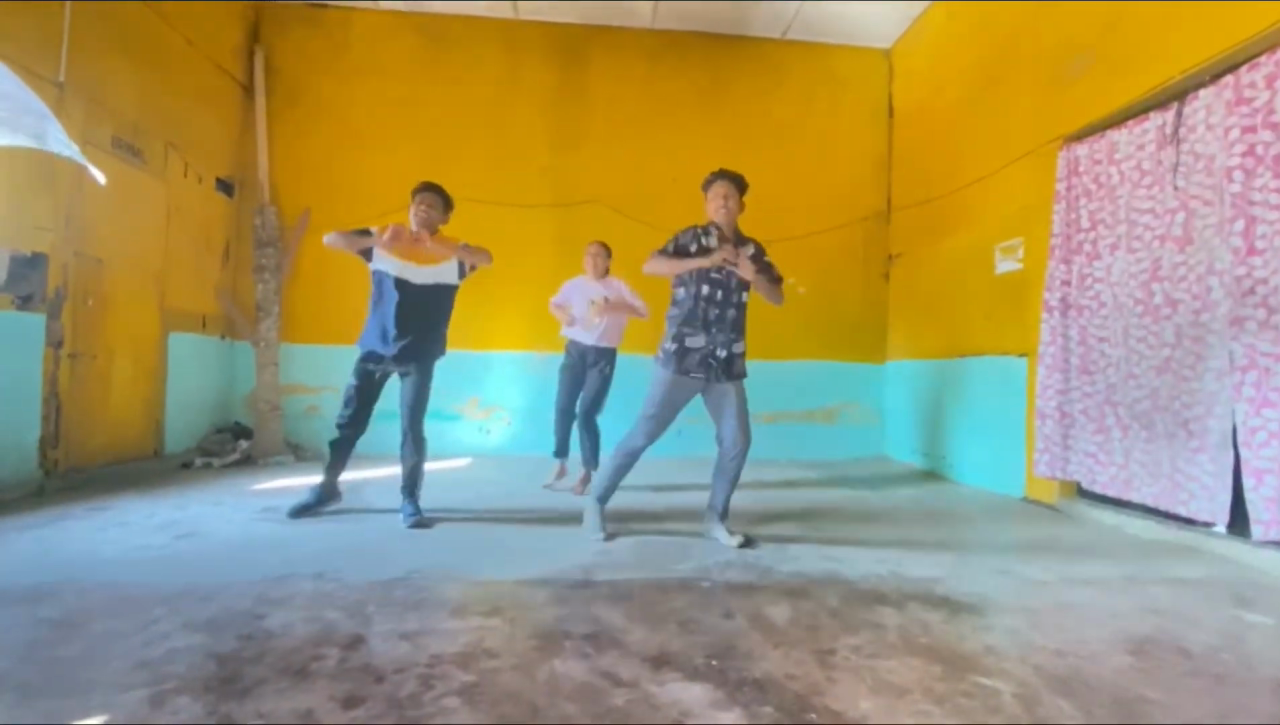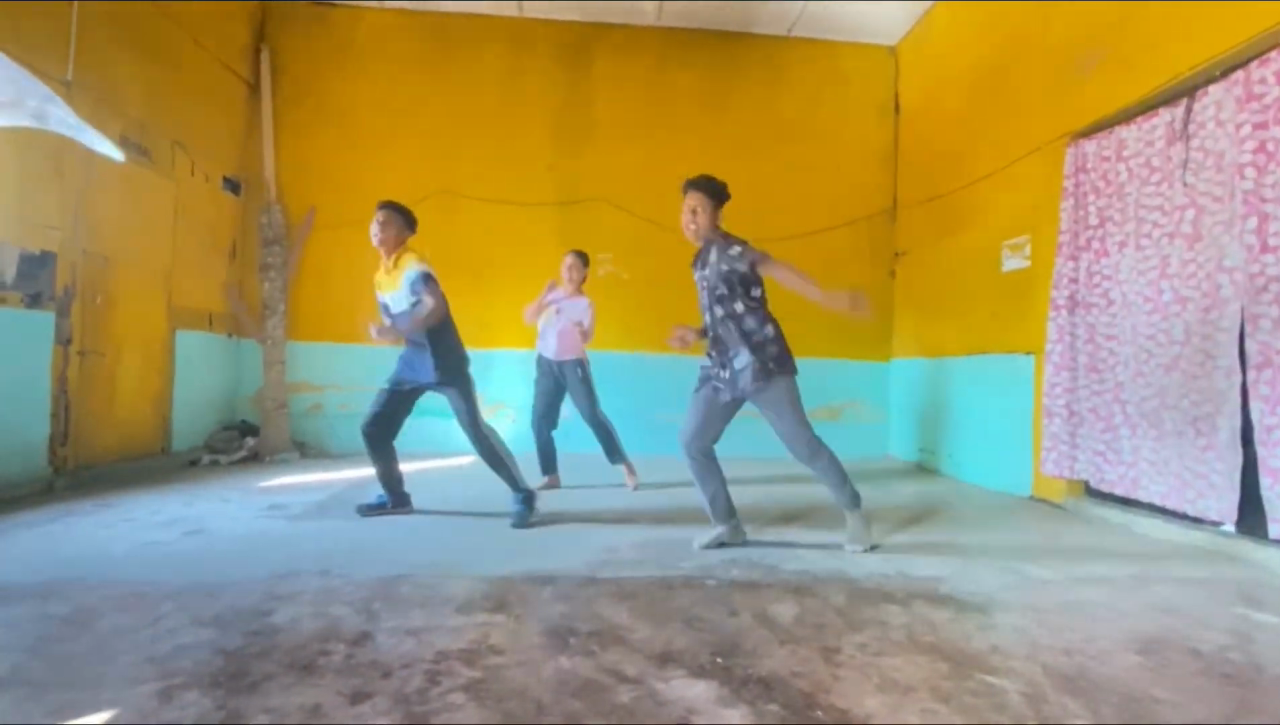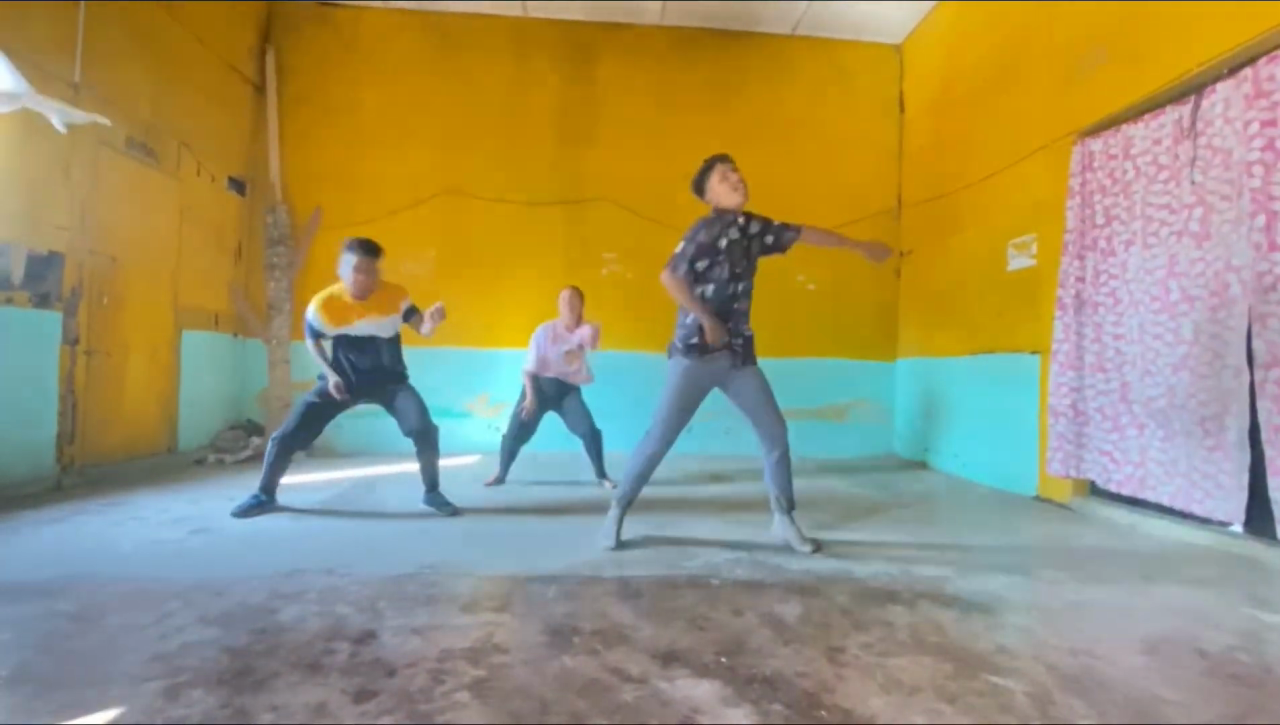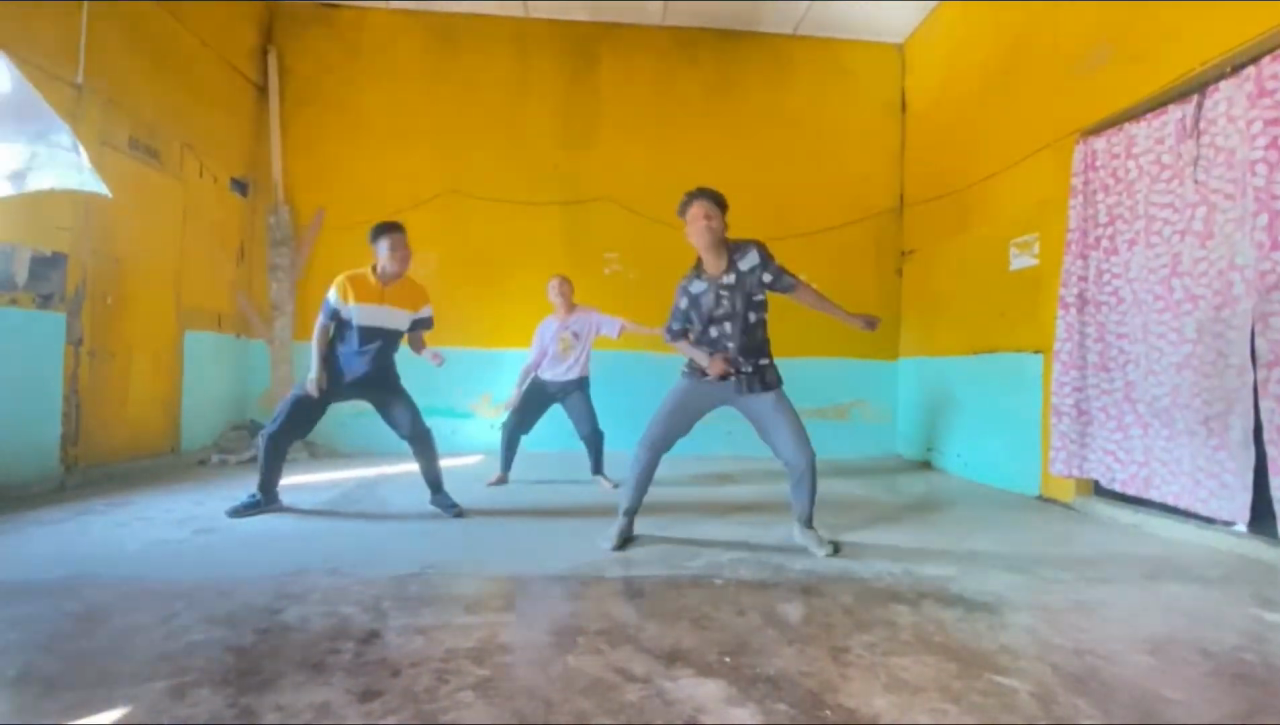
dt=0.7s
person 1, frame 1
left shoulder: (753, 251)
right shoulder: (693, 238)
left elbow: (778, 297)
right elbow: (651, 266)
left wrist: (752, 275)
right wrist: (705, 262)
left hip: (727, 361)
right hip: (684, 355)
left knee: (735, 442)
right knee: (645, 431)
left ankle: (716, 519)
right ankle: (598, 500)
person 1, frame 2
left shoulder: (728, 251)
right shoulder: (704, 263)
left elbow: (772, 267)
left wrist: (828, 296)
right wrist: (696, 335)
left hip: (763, 365)
right hip: (723, 370)
left knee: (803, 444)
right knee: (693, 442)
left ankle: (852, 511)
right ankle: (726, 524)
person 1, frame 3
left shoulder: (752, 226)
right shoulder: (706, 228)
left elbow: (801, 234)
right elbow: (670, 275)
left wrist: (860, 246)
right wrist: (705, 319)
left hip: (737, 351)
right hip: (695, 351)
left knee: (774, 433)
right knee: (661, 435)
left ankle: (783, 519)
right ankle: (618, 511)
person 1, frame 4
left shoulder: (752, 255)
right shoulder: (690, 288)
left elbow: (794, 288)
right elbow: (674, 336)
left wrist: (849, 317)
right wrist: (704, 357)
left hip: (757, 378)
right hip: (706, 376)
left knee: (801, 457)
right knee: (651, 442)
left ankle: (804, 527)
right ankle: (626, 519)
person 2, frame 1
left shoulder: (450, 249)
right shoulder: (384, 238)
left elbow: (485, 259)
right elbow: (331, 240)
left wrist: (438, 245)
right wrist: (373, 241)
left hip: (417, 353)
right hip: (376, 345)
left knee: (412, 424)
right knee: (350, 418)
left ankle: (409, 500)
right ankle: (326, 489)
person 2, frame 2
left shoulder: (412, 265)
right shoulder: (381, 275)
left elbow: (436, 306)
left wrist: (401, 333)
right wrist: (385, 330)
left hip: (444, 364)
right hip: (411, 365)
left knee: (476, 431)
right knee: (372, 428)
left ankle: (522, 494)
right ankle: (395, 496)
person 2, frame 3
left shoulder: (395, 296)
right shoulder: (323, 304)
left elbow: (422, 329)
right elbow: (312, 342)
left wrist: (432, 319)
right wrist: (330, 373)
left hip: (387, 379)
right hip: (342, 380)
left knee: (424, 428)
right knee: (286, 435)
left ankle: (432, 492)
right ankle: (264, 495)
person 2, frame 4
left shoulder: (417, 295)
right shoulder: (347, 284)
left elbow: (415, 339)
right elbow: (322, 327)
left wrist: (429, 354)
right wrist: (317, 369)
left hip: (380, 379)
right hip: (335, 374)
left knee: (418, 431)
right knee: (275, 433)
left ankle: (438, 493)
right ankle: (266, 495)
person 3, frame 1
left shoulder: (617, 286)
right shoulder: (575, 284)
left elbow: (643, 312)
right elbow: (554, 304)
left wrist: (618, 306)
right wrist: (562, 316)
left hip: (604, 355)
right hip: (577, 351)
left knee: (587, 413)
right knee: (563, 407)
left ankle: (587, 471)
right ankle: (561, 462)
person 3, frame 2
left shoulder: (584, 303)
right shoulder: (553, 294)
left elbow: (585, 338)
right elbow: (529, 318)
left wrist: (581, 330)
right wrist: (543, 297)
left hip: (573, 364)
right hip: (546, 364)
left knee: (593, 415)
right knee: (540, 422)
left ankle: (624, 464)
right ankle: (552, 475)
person 3, frame 3
left shoulder: (587, 329)
right shoulder: (544, 332)
left elbow: (592, 344)
right elbow: (528, 367)
left wrist: (589, 333)
right wrist: (530, 395)
left hip: (567, 390)
right hip: (539, 387)
left knee: (590, 431)
right knee: (514, 434)
left ankle: (601, 475)
right ankle: (501, 473)
person 3, frame 4
left shoulder: (588, 316)
right shoulder: (546, 326)
left elbow: (619, 325)
right elbow: (533, 361)
left wrist: (652, 331)
right wrist: (517, 389)
left hip: (574, 385)
right hip: (543, 383)
left knee: (591, 431)
right knee: (512, 425)
left ankle: (598, 473)
right ankle: (503, 473)
